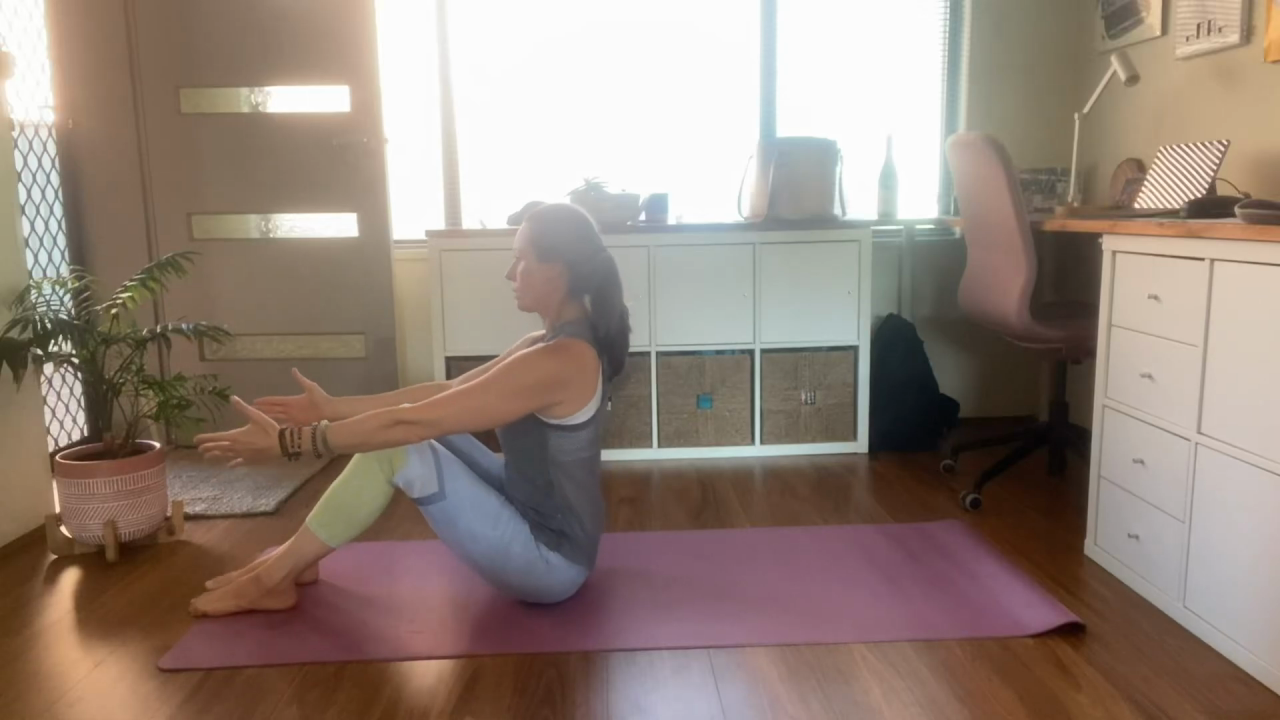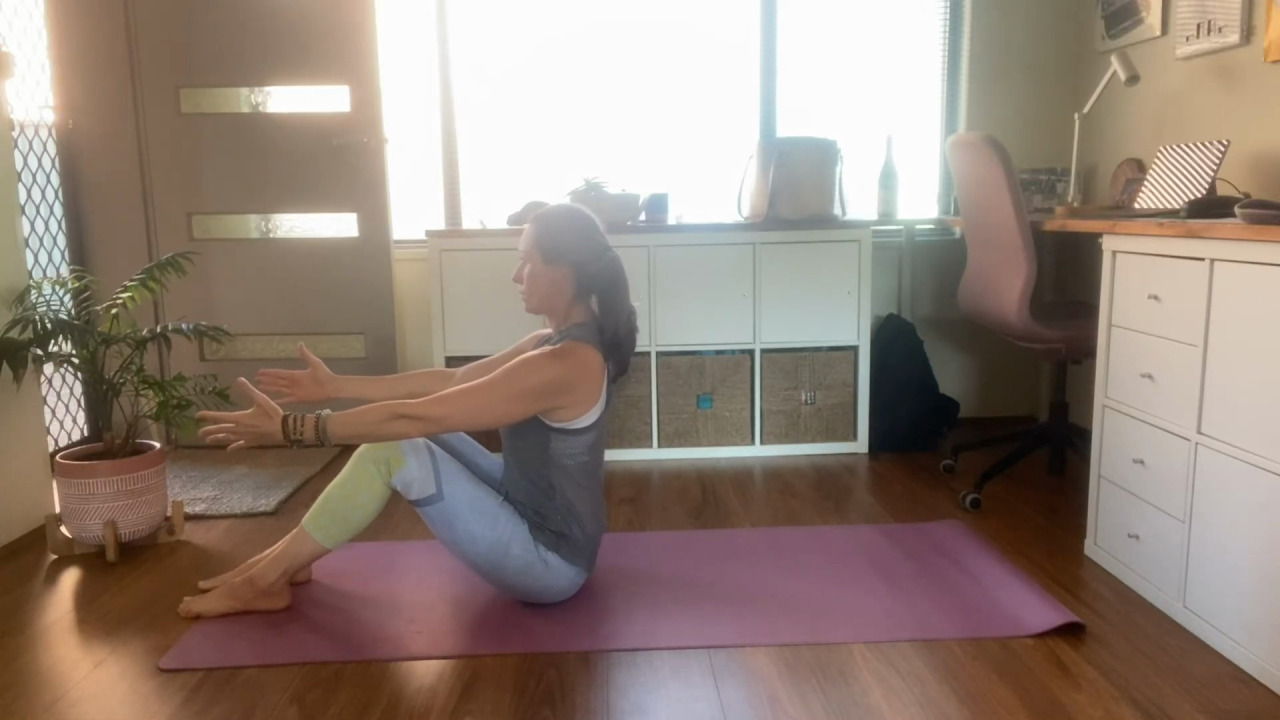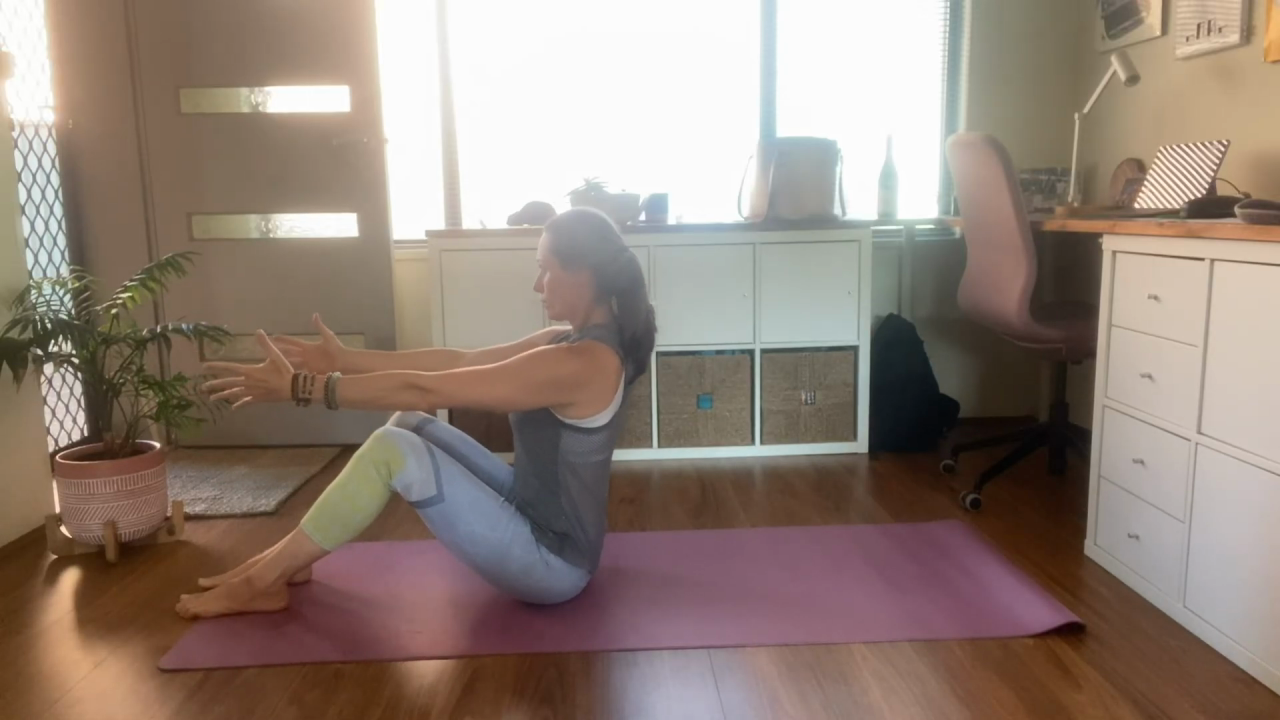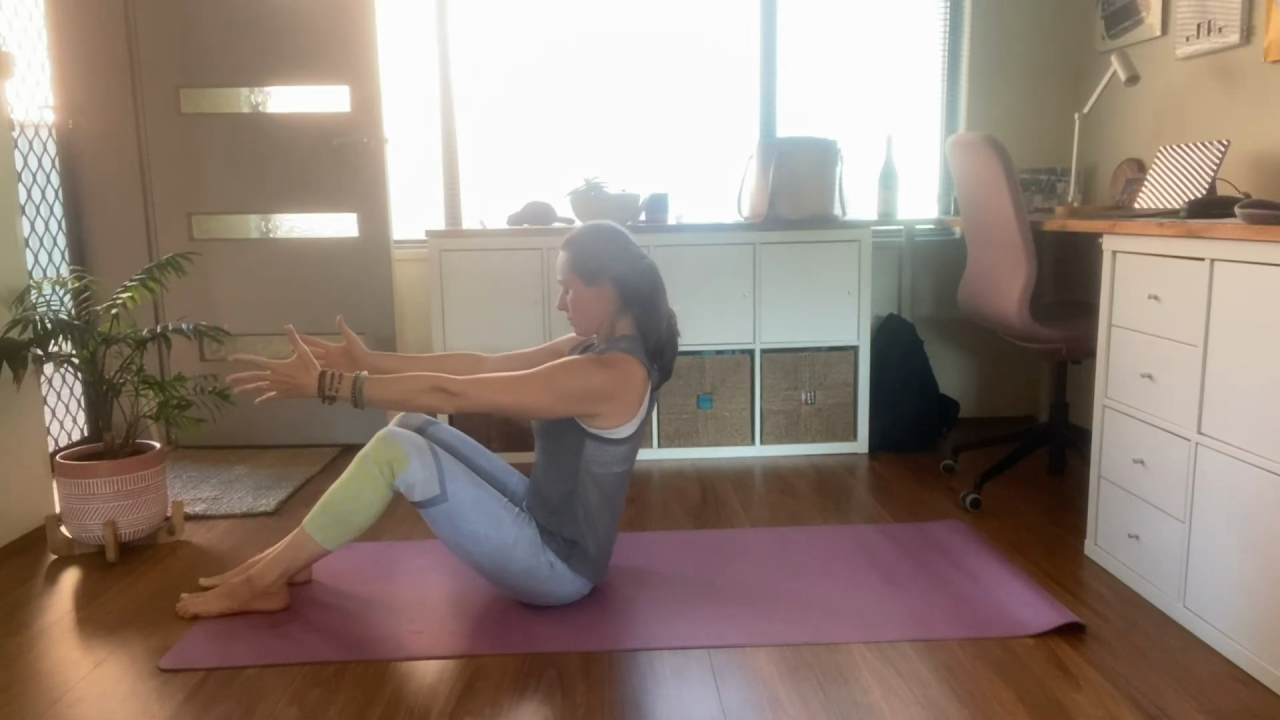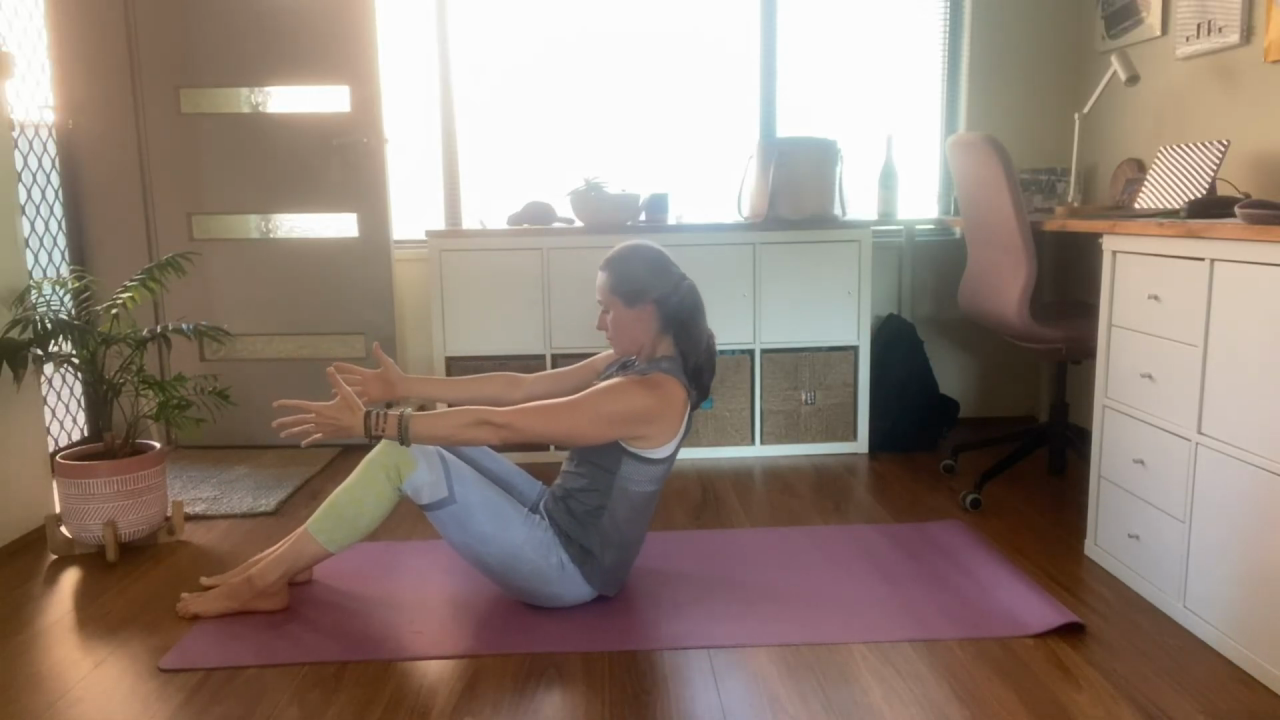
dt=1s
person 1, frame 1
left shoulder: (558, 362)
right shoulder: (558, 346)
left elbow: (412, 422)
right elbow: (447, 394)
left wrist: (287, 441)
right wrist: (333, 407)
left hip: (550, 562)
right hip: (539, 522)
left knee: (398, 448)
right knee: (415, 431)
left ankle: (271, 580)
right ankle: (292, 559)
person 1, frame 2
left shoulder: (564, 364)
right shoulder: (562, 344)
left elbow: (415, 415)
right elbow: (451, 382)
left wrist: (289, 428)
right wrist: (335, 385)
left hip: (549, 561)
right hip: (537, 521)
left knee: (393, 450)
right knee: (406, 436)
left ankle: (265, 581)
right ankle: (286, 559)
person 1, frame 3
left shoulder: (580, 364)
right shoulder: (578, 343)
left elbow: (426, 390)
right elbow: (461, 362)
left wrist: (299, 387)
right wrist: (346, 359)
left hip: (551, 562)
right hip: (540, 521)
left knee: (391, 451)
right knee: (409, 428)
left ankle: (262, 582)
right ankle: (285, 559)
person 1, frame 4
left shoulder: (607, 375)
right shoulder: (600, 348)
left elbow: (452, 394)
right elbow: (483, 367)
left wrist: (326, 385)
right wrist: (369, 362)
left hip: (557, 564)
right hip: (547, 523)
left knee: (395, 452)
right knee: (411, 428)
left ankle: (261, 583)
right ankle: (284, 561)
person 1, frame 5
left shoulder: (650, 396)
right shoulder: (636, 365)
left elbow: (497, 427)
right elbow: (521, 388)
left wrist: (370, 423)
right wrist: (405, 386)
left hip: (568, 567)
right hip: (560, 527)
left knee: (403, 458)
right knee: (417, 439)
left ankle: (261, 583)
right ankle: (286, 561)
